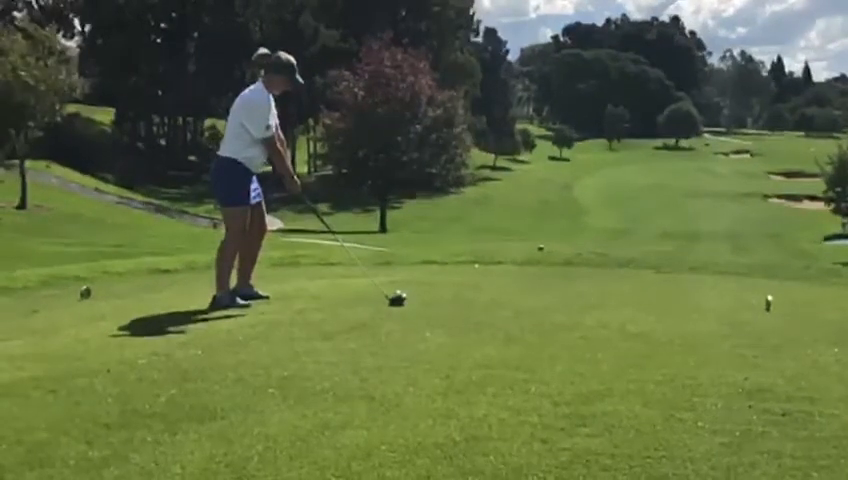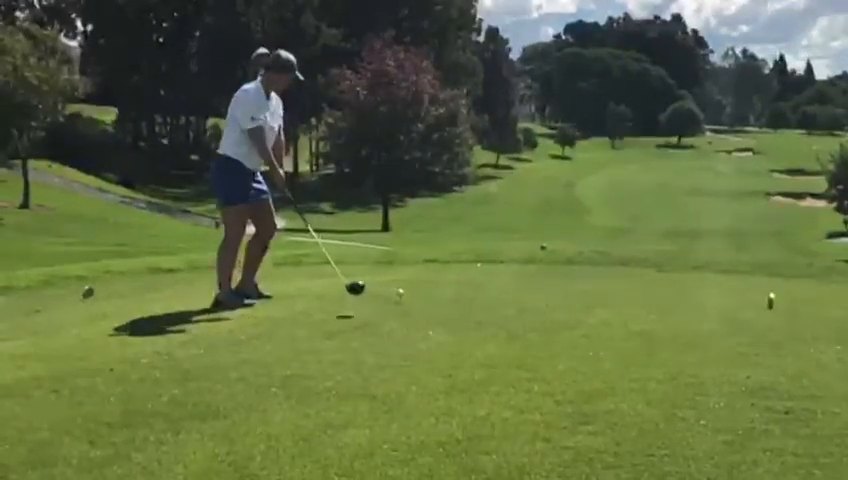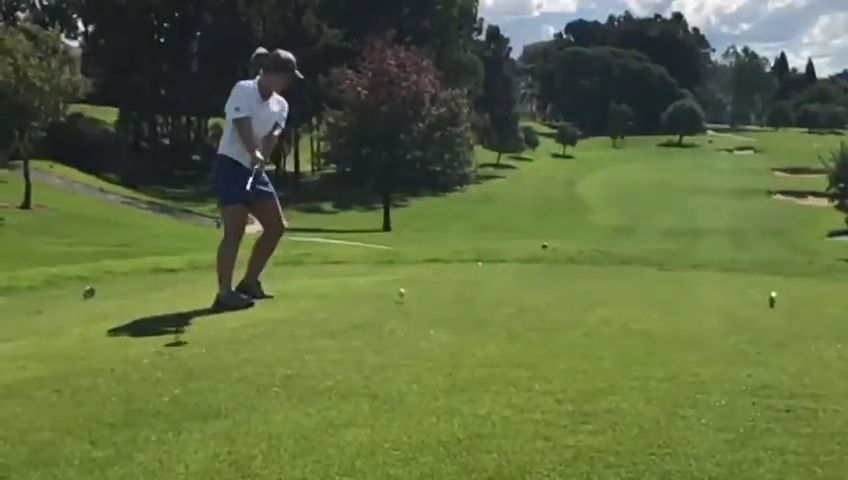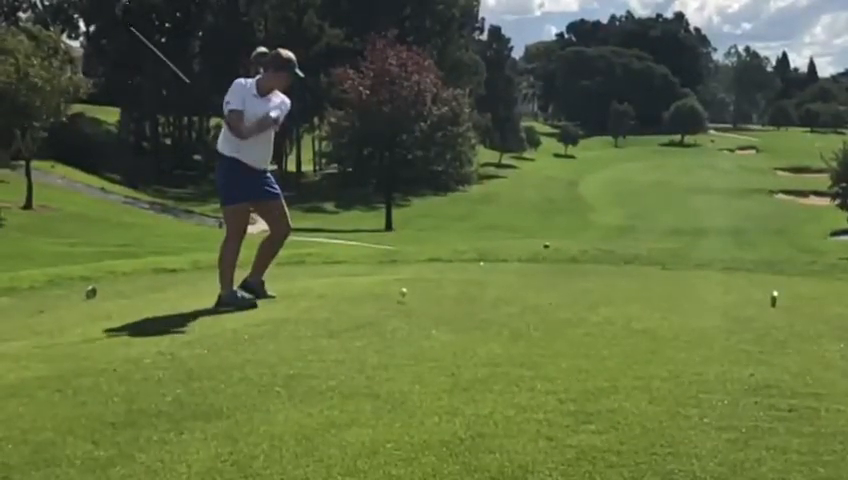
dt=1s
person 1, frame 1
left shoulder: (266, 98)
right shoulder: (256, 99)
left elbow: (279, 139)
right elbow: (270, 145)
left wrist: (288, 173)
right wrist: (289, 177)
left hip: (246, 171)
right hip: (232, 170)
left knee: (257, 229)
right knee: (236, 233)
left ankle: (243, 286)
right ankle: (222, 293)
person 1, frame 2
left shoulder: (275, 101)
right shoulder: (248, 95)
left elbow: (278, 139)
right elbow: (257, 139)
left wrist: (279, 170)
right wrist: (274, 170)
left hip: (251, 171)
right hip: (231, 168)
left knee: (267, 228)
right knee: (235, 232)
left ankle: (246, 285)
right ankle: (224, 293)
person 1, frame 3
left shoulder: (281, 105)
right shoulder: (243, 90)
left elbow: (274, 135)
right elbow: (243, 127)
left wrist: (262, 158)
right wrist: (254, 153)
left hip: (255, 171)
right hip: (231, 166)
left knee: (276, 227)
right knee: (234, 232)
left ankle: (249, 282)
right ankle: (224, 293)
person 1, frame 4
left shoulder: (282, 102)
right shoulder: (240, 87)
left elbow: (269, 121)
right elbow: (233, 120)
left wrist: (249, 131)
right wrist: (238, 128)
left hip: (259, 170)
right hip: (233, 166)
left knee: (282, 227)
right knee: (236, 231)
left ankle: (253, 280)
right ankle: (226, 292)
